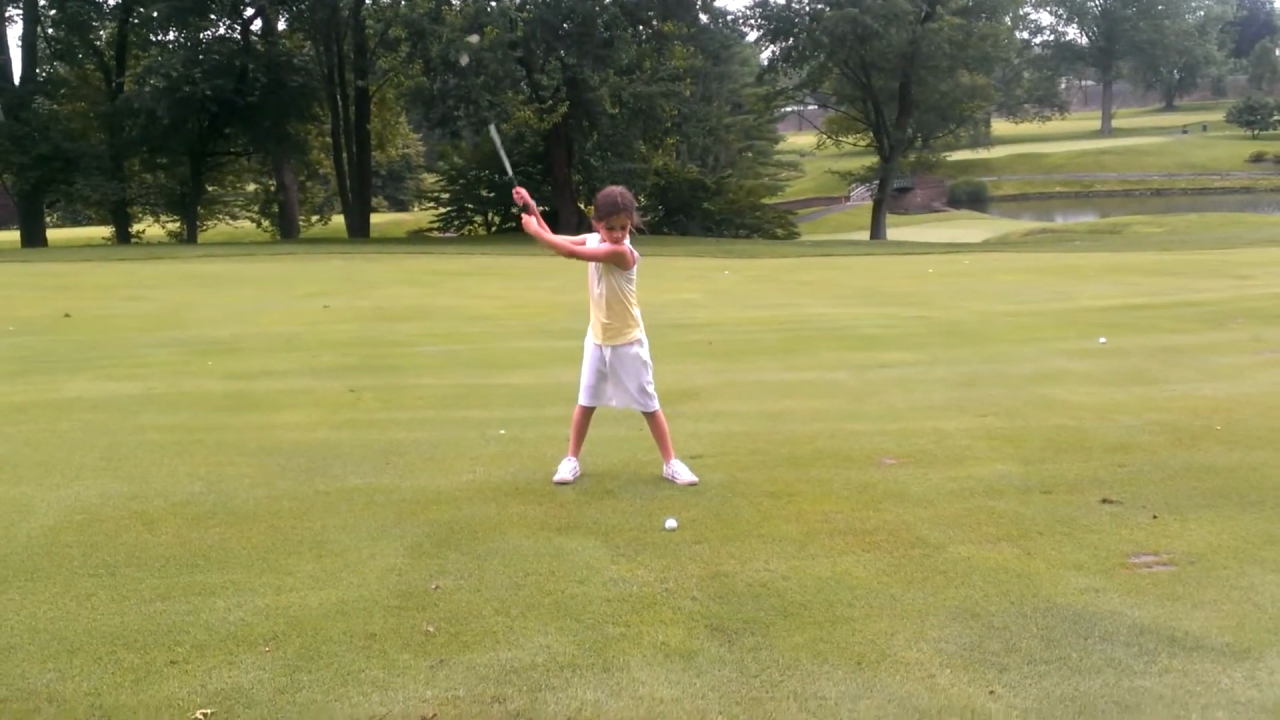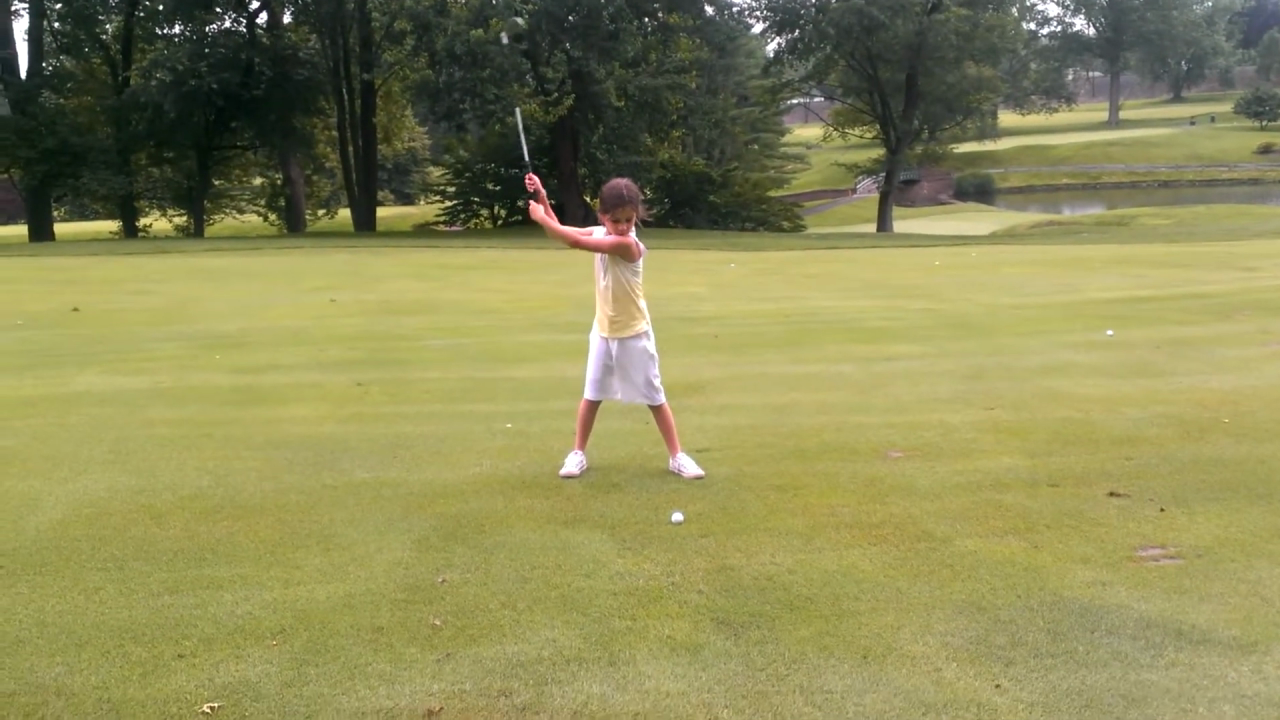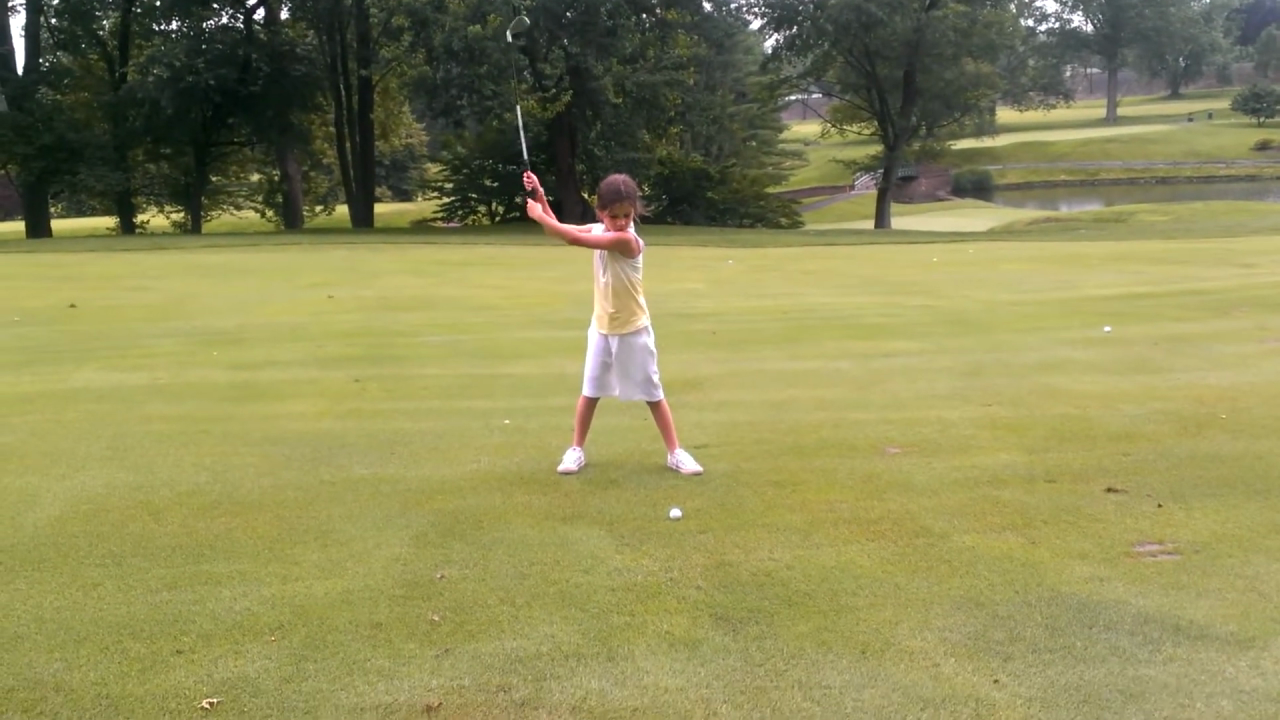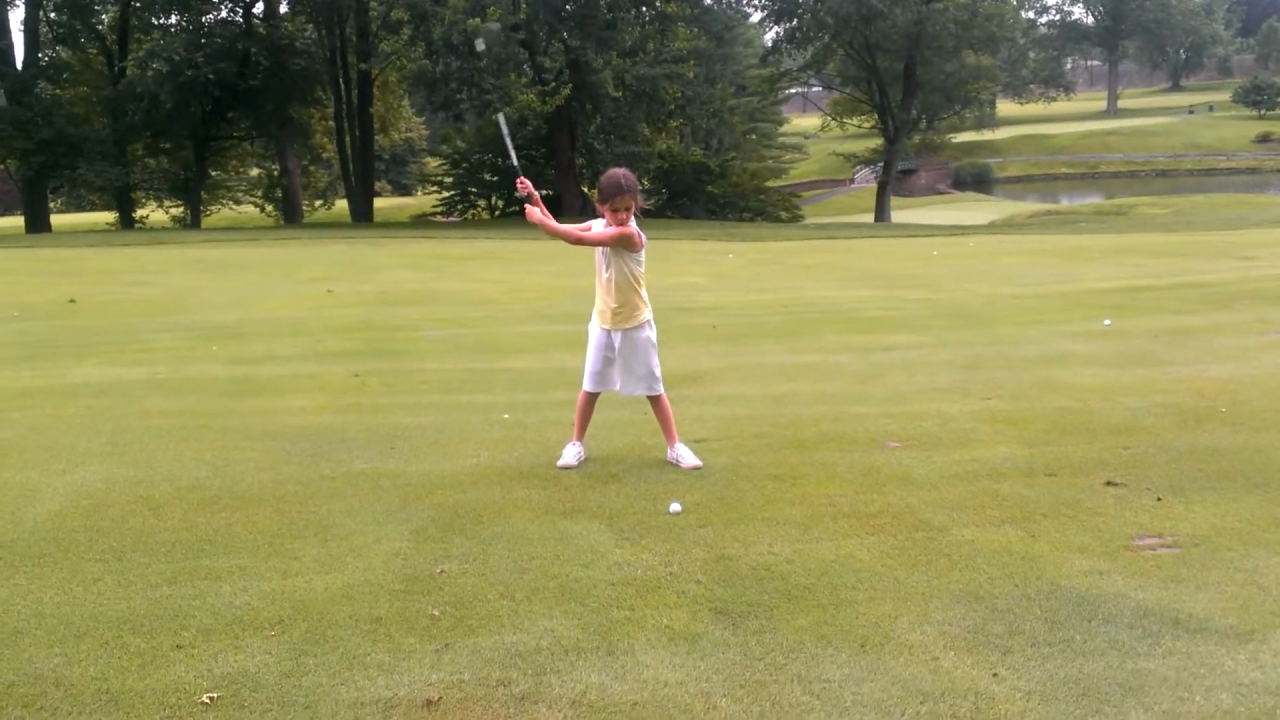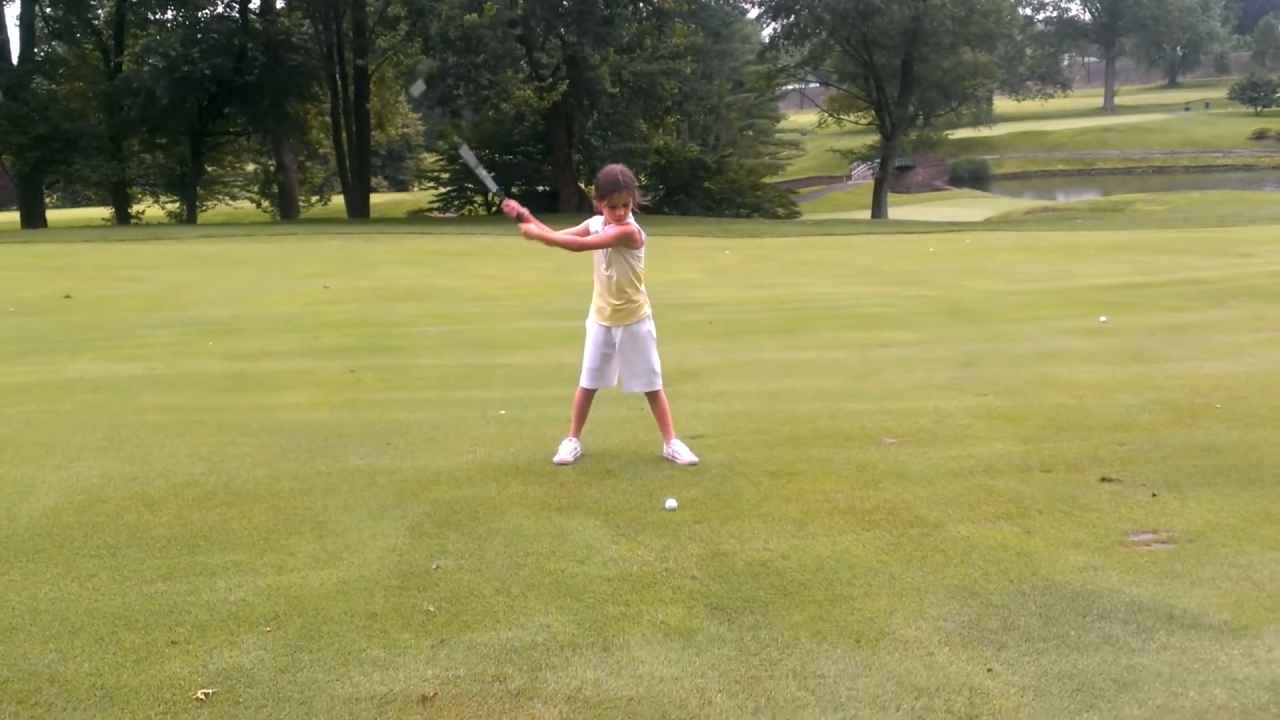
dt=0.1s
person 1, frame 1
left shoulder: (622, 252)
right shoulder: (593, 241)
left elbow: (569, 251)
right elbow: (556, 241)
left wrist: (534, 229)
right wrist: (533, 212)
left hip: (627, 341)
right hip: (597, 337)
left knee: (647, 403)
right knee: (586, 400)
left ankle: (670, 462)
right ankle: (572, 459)
person 1, frame 2
left shoulder: (627, 244)
right shoulder: (600, 233)
left elbow: (574, 241)
right elbow: (564, 232)
left wrist: (541, 217)
right wrist: (542, 200)
left hip: (633, 334)
right hip: (603, 331)
left knee: (654, 396)
right knee: (592, 394)
left ankle: (676, 456)
right ankle: (578, 453)
person 1, frame 3
left shoulder: (627, 239)
right shoulder: (599, 231)
left elbow: (574, 238)
right elbow: (561, 229)
left wrist: (540, 217)
right wrist: (539, 196)
left hip: (633, 330)
right hip: (602, 327)
left knee: (652, 393)
right knee: (590, 391)
left ankle: (675, 452)
right ankle: (577, 449)
person 1, frame 4
left shoulder: (630, 234)
right shoulder: (599, 226)
left elbow: (576, 239)
right elbow: (562, 229)
left wrist: (539, 220)
right wrist: (536, 200)
left hip: (635, 324)
right hip: (603, 322)
left knee: (653, 387)
right knee: (591, 385)
left ankle: (674, 446)
right ankle: (576, 444)
person 1, frame 5
left shoulder: (630, 231)
right shoulder: (594, 224)
left elbow: (577, 245)
right elbow: (557, 237)
left wrist: (537, 234)
right wrist: (528, 218)
left hip: (634, 320)
right hip: (601, 319)
left knee: (651, 383)
right knee: (589, 382)
left ankle: (671, 442)
right ankle: (573, 440)
